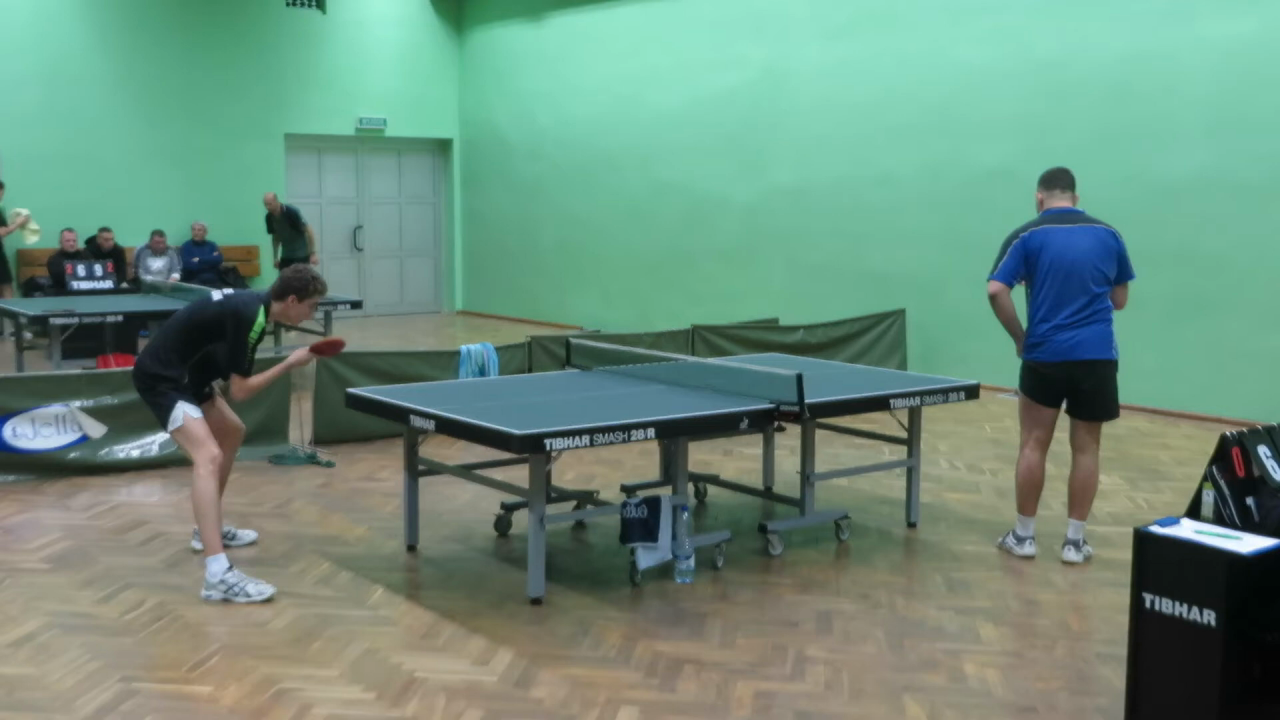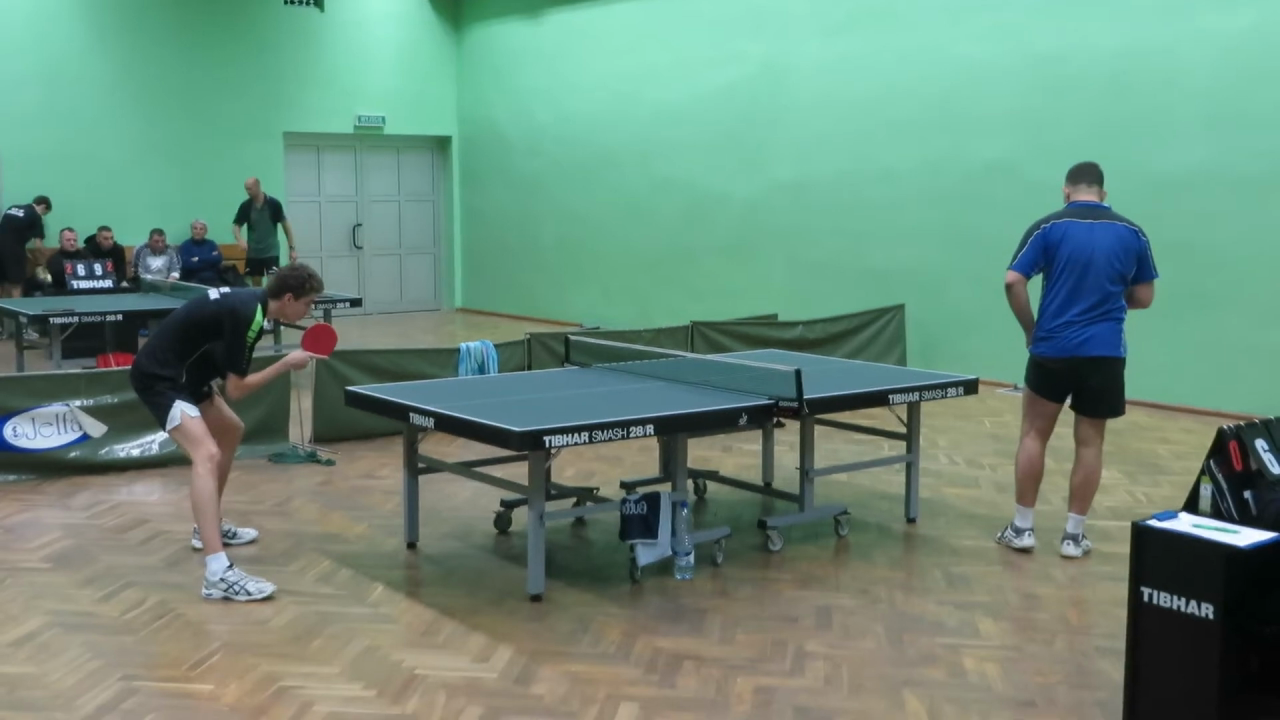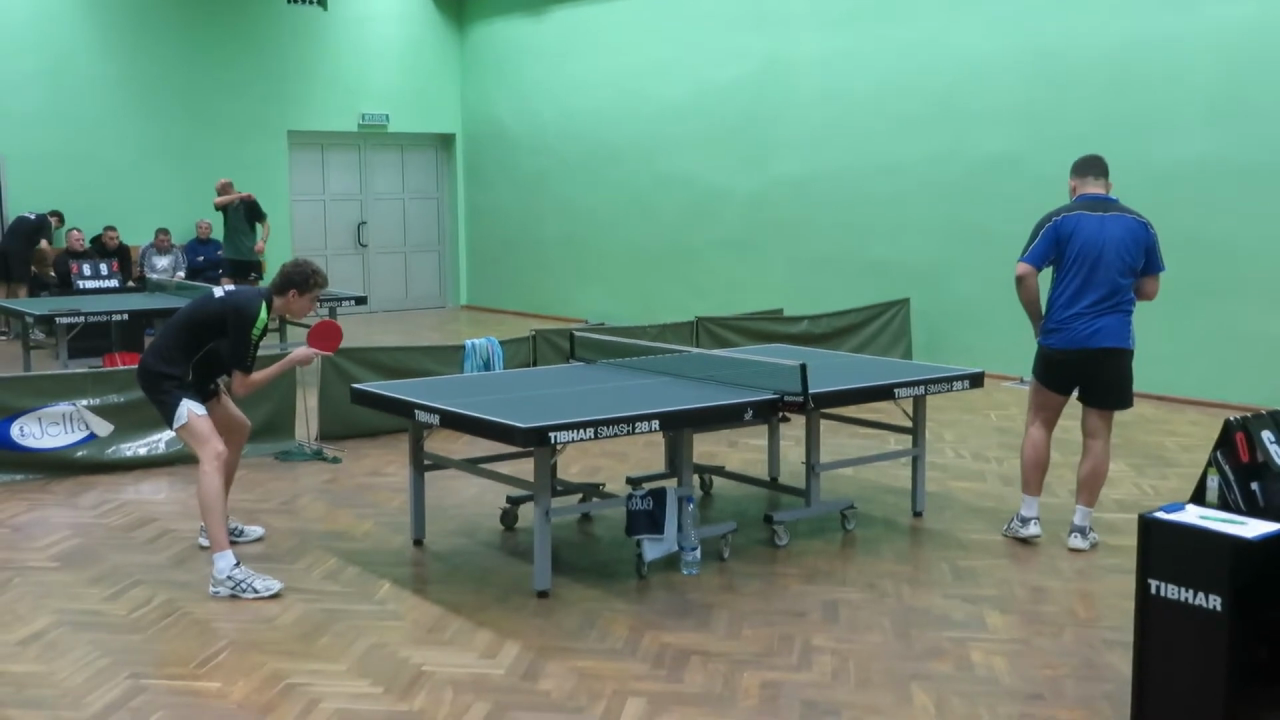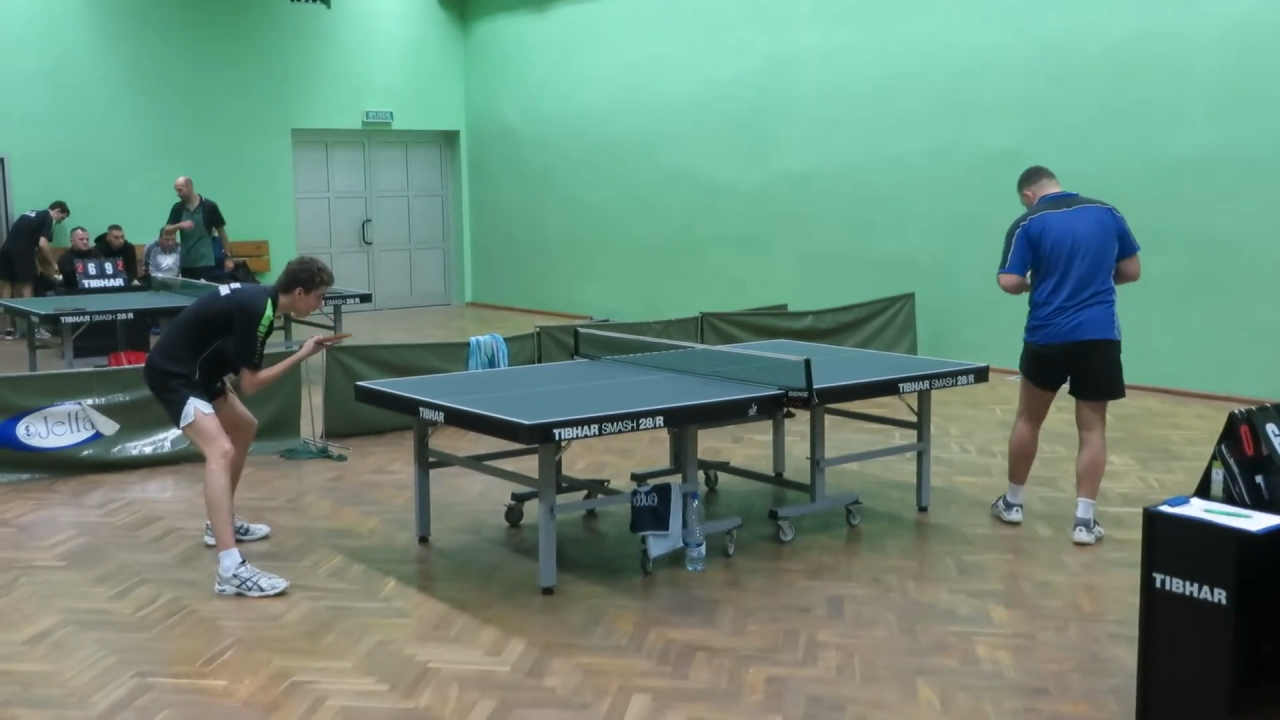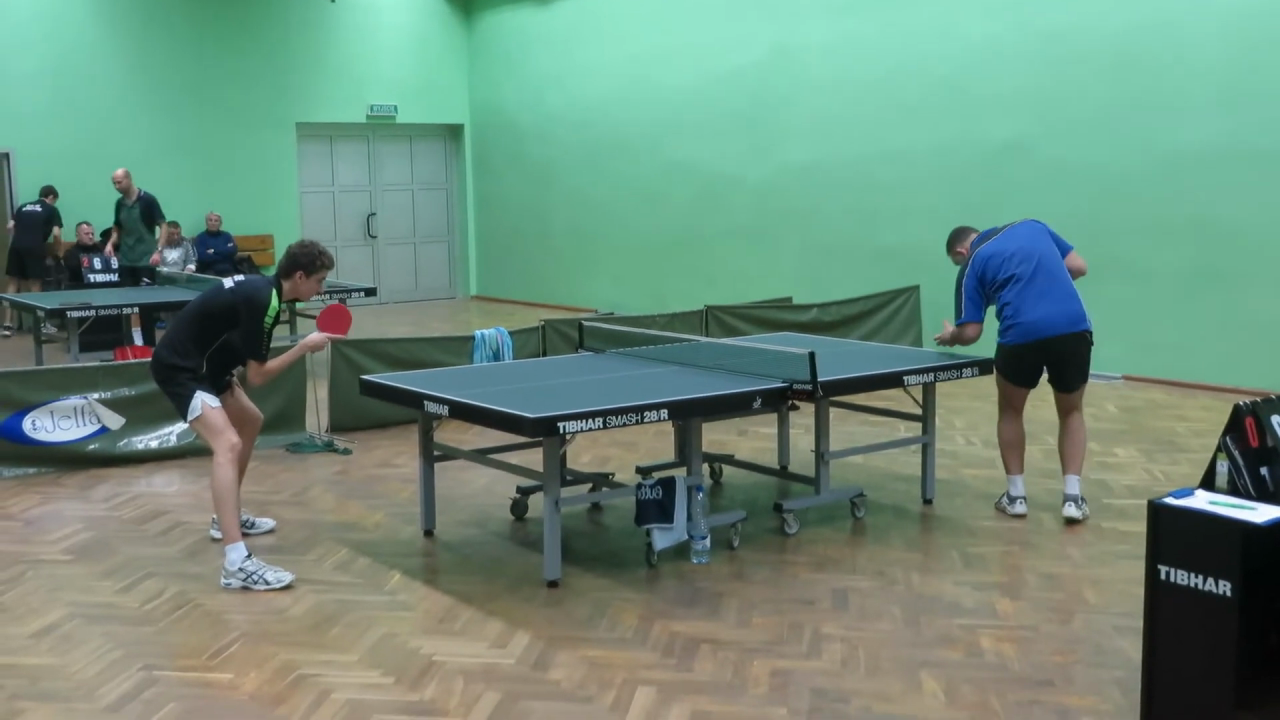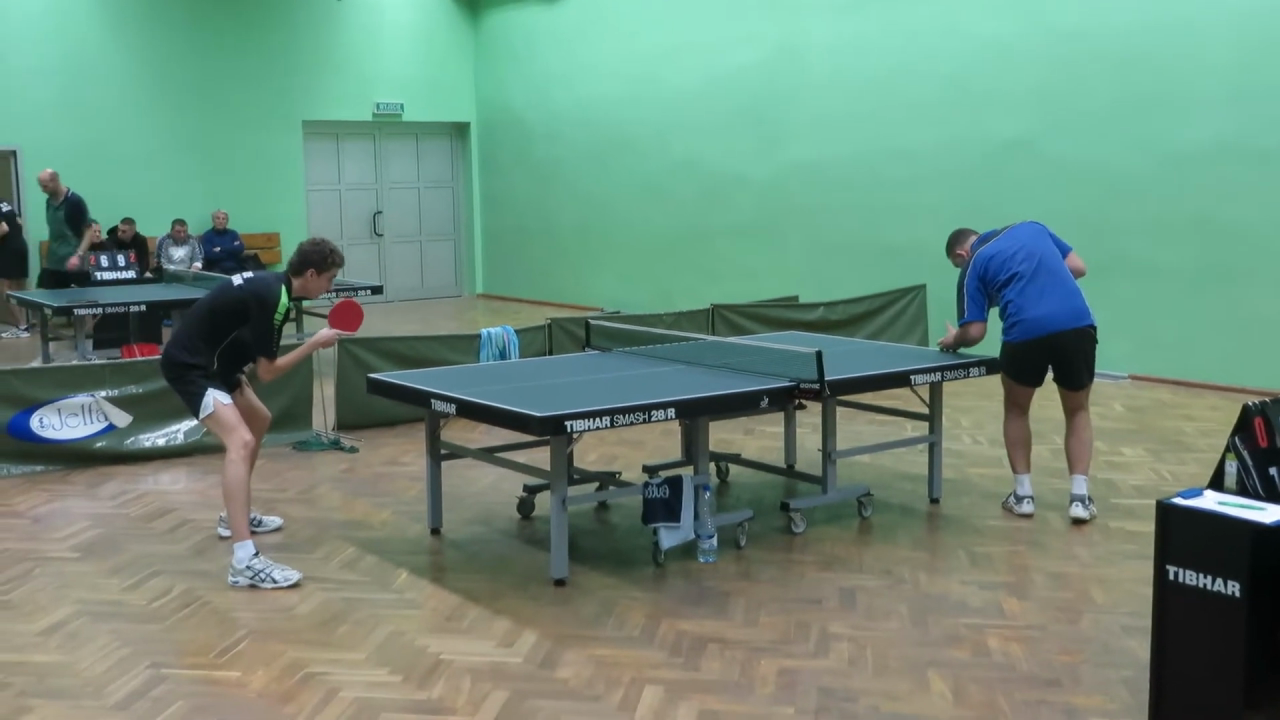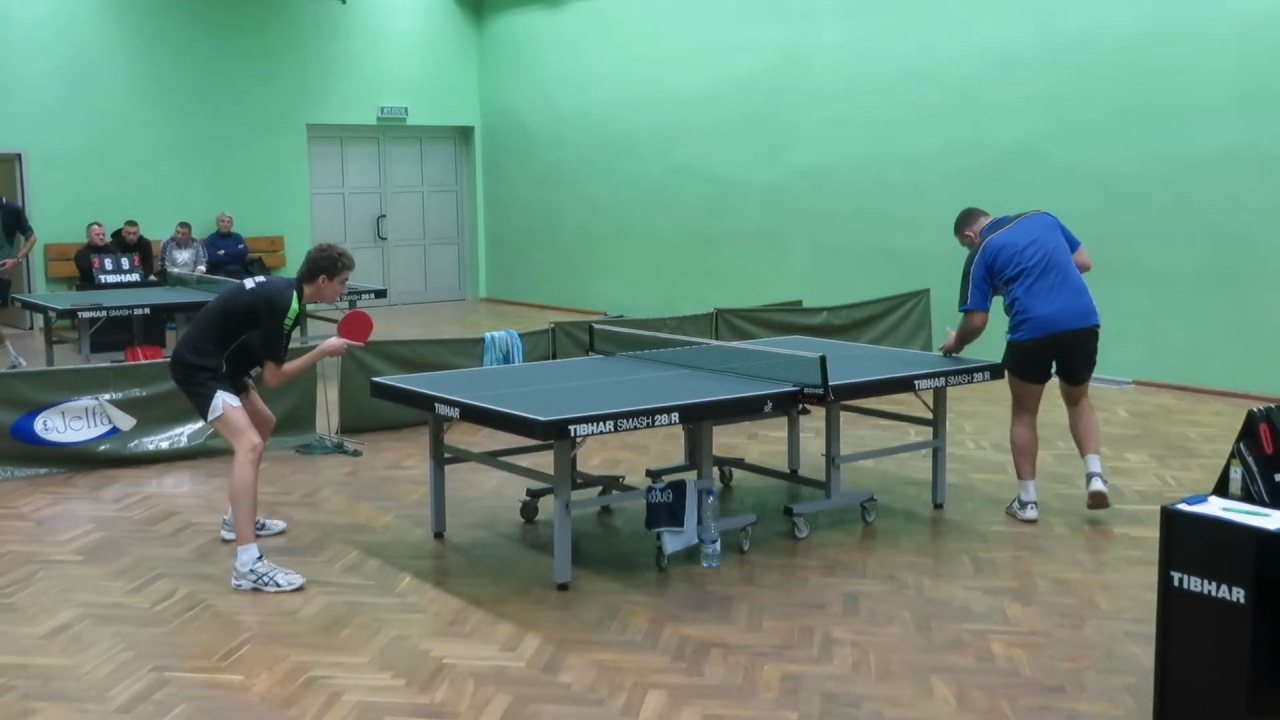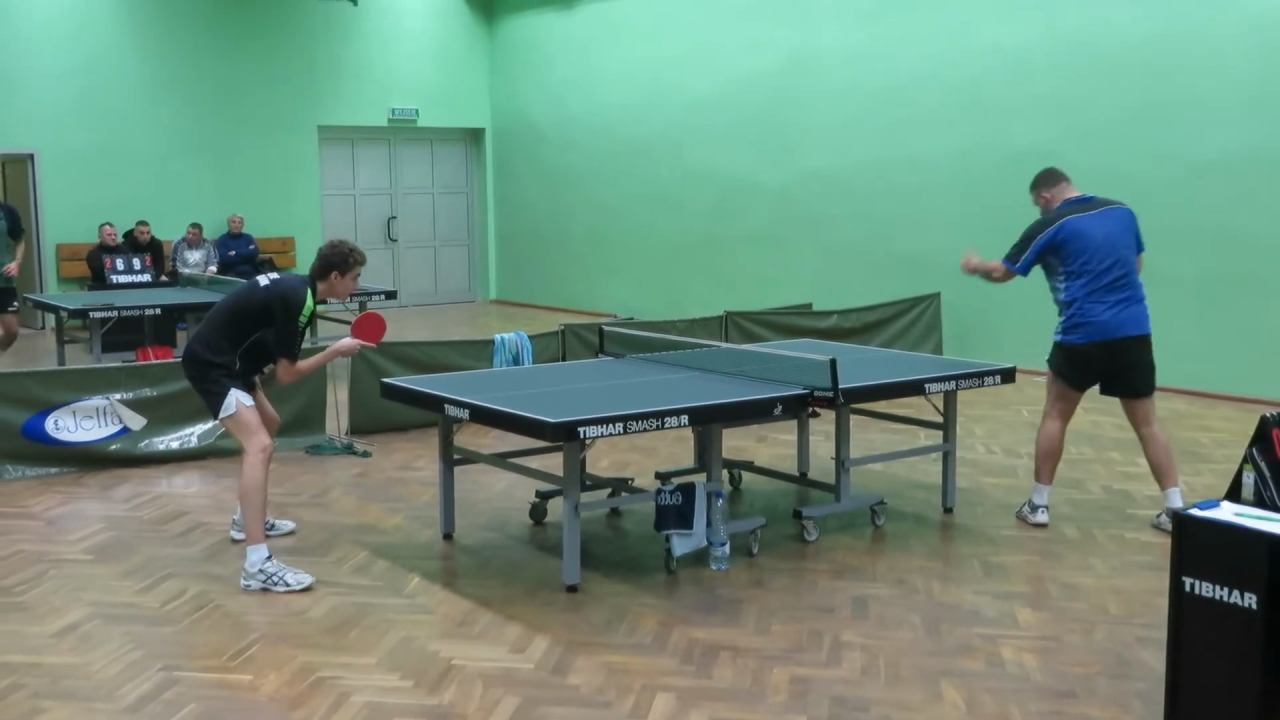
dt=0.7s
person 1, frame 1
left shoulder: (1027, 236)
right shoulder: (1108, 235)
left elbow: (997, 291)
right elbow: (1119, 298)
left wrist: (1020, 338)
left hip: (1045, 355)
right hip: (1098, 356)
left knee: (1034, 444)
right knee: (1086, 449)
left ankle: (1024, 535)
right ankle: (1074, 540)
person 1, frame 2
left shoulder: (1048, 227)
right shoulder: (1132, 233)
left elbow: (1013, 282)
right elbow: (1143, 297)
left wrist: (1030, 329)
left hip: (1052, 349)
right hip: (1105, 353)
left knee: (1033, 436)
right knee: (1090, 443)
left ankle: (1022, 527)
right ankle: (1074, 534)
person 1, frame 3
left shoulder: (1058, 220)
right shoulder: (1140, 226)
left elbow: (1024, 274)
right elbow: (1149, 290)
left wrist: (1038, 322)
left hip: (1061, 341)
right hip: (1113, 345)
left knee: (1039, 425)
right knee: (1097, 436)
left ankle: (1028, 517)
right ankle: (1080, 527)
person 1, frame 4
left shoulder: (1028, 223)
right shoulder: (1107, 213)
left elbow: (1009, 282)
right elbow: (1131, 271)
left hip: (1047, 337)
right hip: (1099, 336)
left knee: (1028, 419)
right knee: (1092, 429)
left ankle: (1013, 502)
right ankle: (1084, 520)
person 1, frame 5
left shoulder: (972, 265)
right shoulder: (1033, 226)
left elbow: (971, 331)
right elbow: (1078, 267)
left wrist: (952, 336)
left hip: (1022, 334)
right hip: (1074, 328)
left knee: (1010, 411)
right knee: (1071, 411)
left ankle: (1016, 495)
right ankle: (1073, 497)
person 1, frame 6
left shoulder: (973, 266)
right shoulder: (1032, 228)
left elbow: (974, 332)
right elbow: (1078, 268)
left wrist: (954, 340)
left hip: (1025, 332)
right hip: (1077, 325)
left knee: (1016, 410)
right knee: (1077, 411)
left ankle: (1022, 494)
right ankle: (1080, 496)
person 1, frame 7
left shoulder: (981, 253)
right shoulder: (1042, 218)
left elbow: (976, 321)
right elbow: (1083, 263)
left wrist: (956, 343)
left hip: (1031, 330)
right hip: (1082, 321)
left knee: (1024, 414)
right knee: (1077, 400)
left ankle: (1027, 499)
right ankle: (1095, 474)
person 1, frame 8
left shoulder: (1050, 227)
right shoulder: (1122, 211)
left elbow: (1001, 273)
left wrist: (975, 266)
left hip: (1083, 335)
right hip: (1134, 330)
left knee: (1056, 416)
right knee: (1146, 422)
left ankle: (1038, 504)
right ankle: (1175, 508)
person 2, frame 1
left shoulder: (252, 304)
right shoulder: (249, 316)
right elbow: (239, 390)
right wrist: (290, 363)
left hip: (183, 374)
right hip: (160, 378)
left knee: (232, 433)
right knee: (208, 457)
left ankle: (209, 529)
right ankle: (218, 575)
person 2, frame 2
left shoulder: (250, 302)
right shoulder: (247, 314)
right elbow: (235, 389)
right wrist: (287, 364)
left hip: (181, 372)
right hip: (158, 377)
left knee: (231, 431)
right knee: (207, 455)
left ankle: (209, 526)
right ankle: (218, 573)
person 2, frame 3
left shoulder: (254, 299)
right shoulder: (251, 312)
right elbow: (241, 386)
left wrist: (217, 384)
right wrist: (293, 360)
left hip: (187, 371)
right hip: (164, 375)
left knee: (238, 430)
right knee: (214, 453)
left ankle: (216, 525)
right ankle: (225, 572)
person 2, frame 4
left shoulder: (259, 298)
right shoulder: (256, 310)
right elbow: (250, 383)
left wrist: (222, 382)
right wrist: (301, 355)
left hip: (194, 370)
right hip: (172, 374)
left knee: (245, 429)
right knee: (220, 451)
left ankle: (222, 523)
right ankle: (230, 570)
person 2, frame 5
left shoulder: (261, 287)
right shoulder: (261, 301)
right elbow: (257, 375)
left wrist: (227, 376)
right wrist: (306, 346)
left hip: (199, 364)
right hip: (178, 368)
left knee: (250, 423)
right knee: (228, 445)
left ankle: (228, 517)
right ankle: (237, 563)
person 2, frame 6
left shoulder: (272, 284)
right shoulder: (271, 297)
right elbow: (267, 371)
left wrist: (236, 375)
right wrist: (315, 343)
left hip: (208, 361)
right hip: (189, 365)
left knee: (259, 421)
right knee: (241, 442)
left ankle: (235, 516)
right ankle: (244, 561)
person 2, frame 7
left shoulder: (282, 289)
right shoulder: (281, 302)
right elbow: (273, 376)
left wrist: (244, 379)
right wrist: (323, 351)
left hip: (216, 363)
right hip: (197, 367)
left knee: (263, 425)
right knee: (250, 445)
left ankle: (239, 518)
right ankle: (248, 564)
person 2, frame 8
left shoulder: (294, 286)
right shoulder: (296, 299)
right elbow: (286, 373)
left wrist: (251, 378)
right wrist: (335, 351)
left hip: (225, 359)
right hip: (210, 364)
left knee: (268, 426)
right knee: (259, 447)
left ankle: (247, 519)
right ankle: (258, 565)
